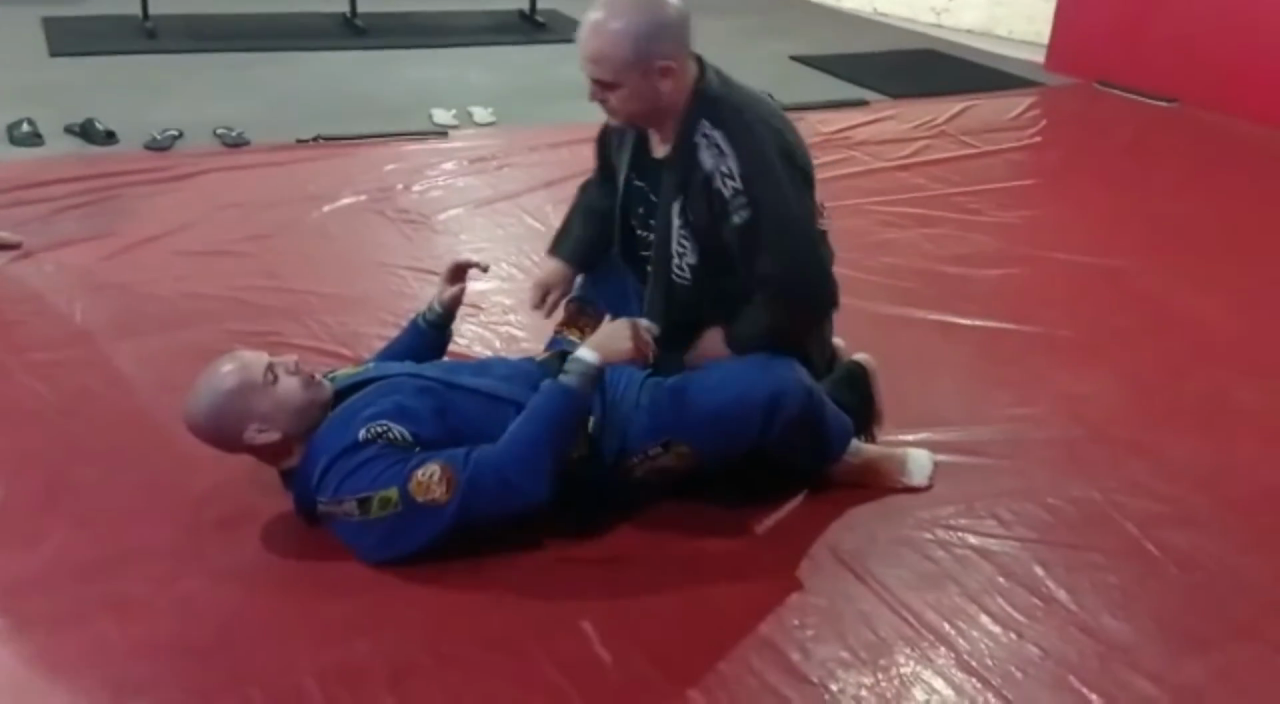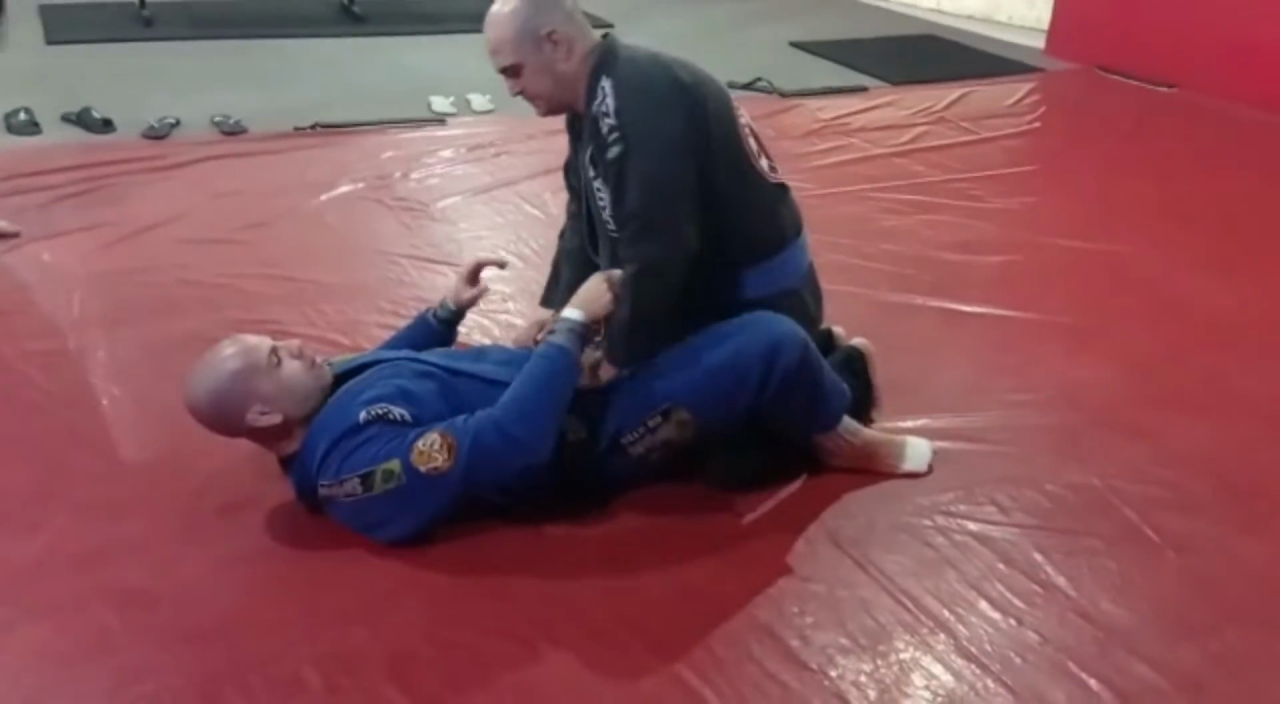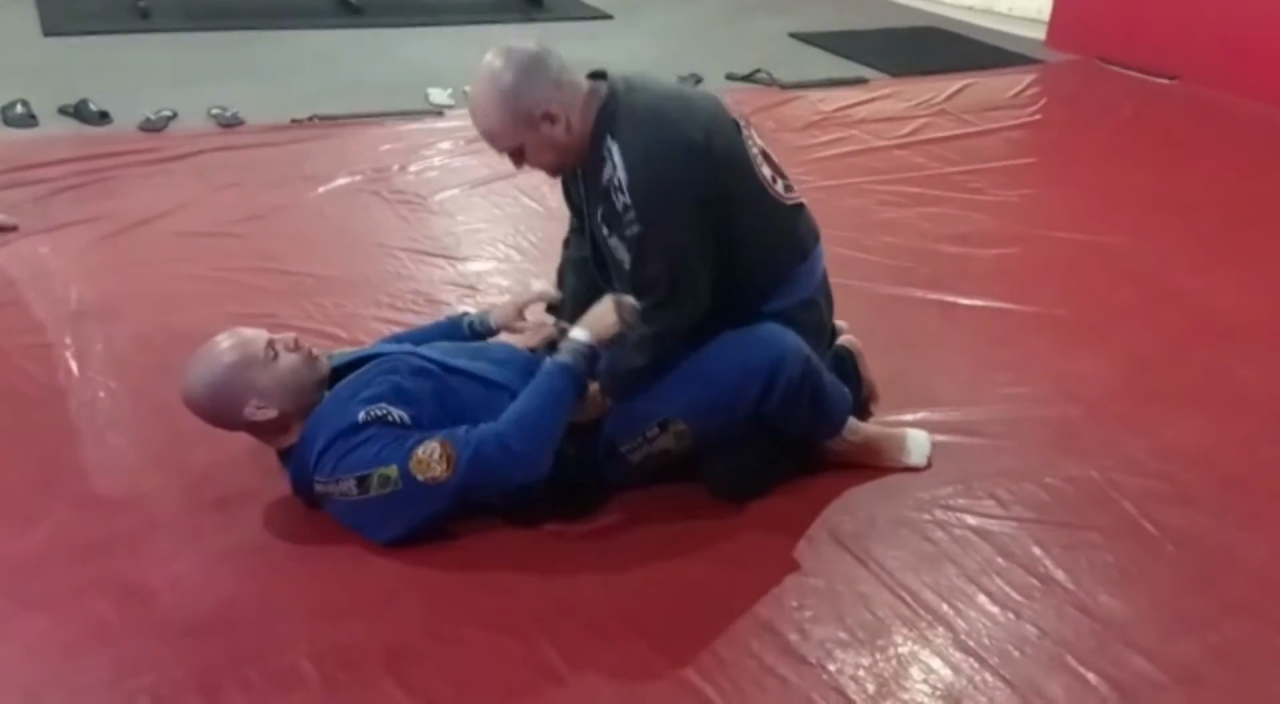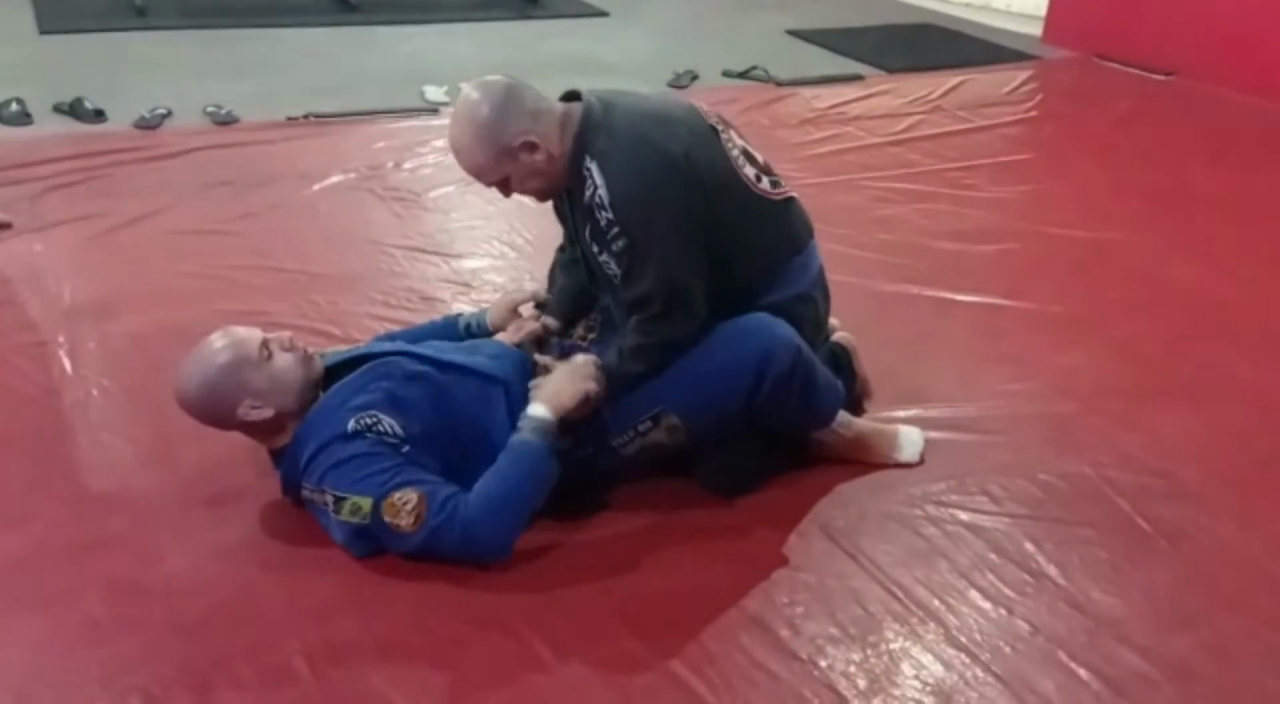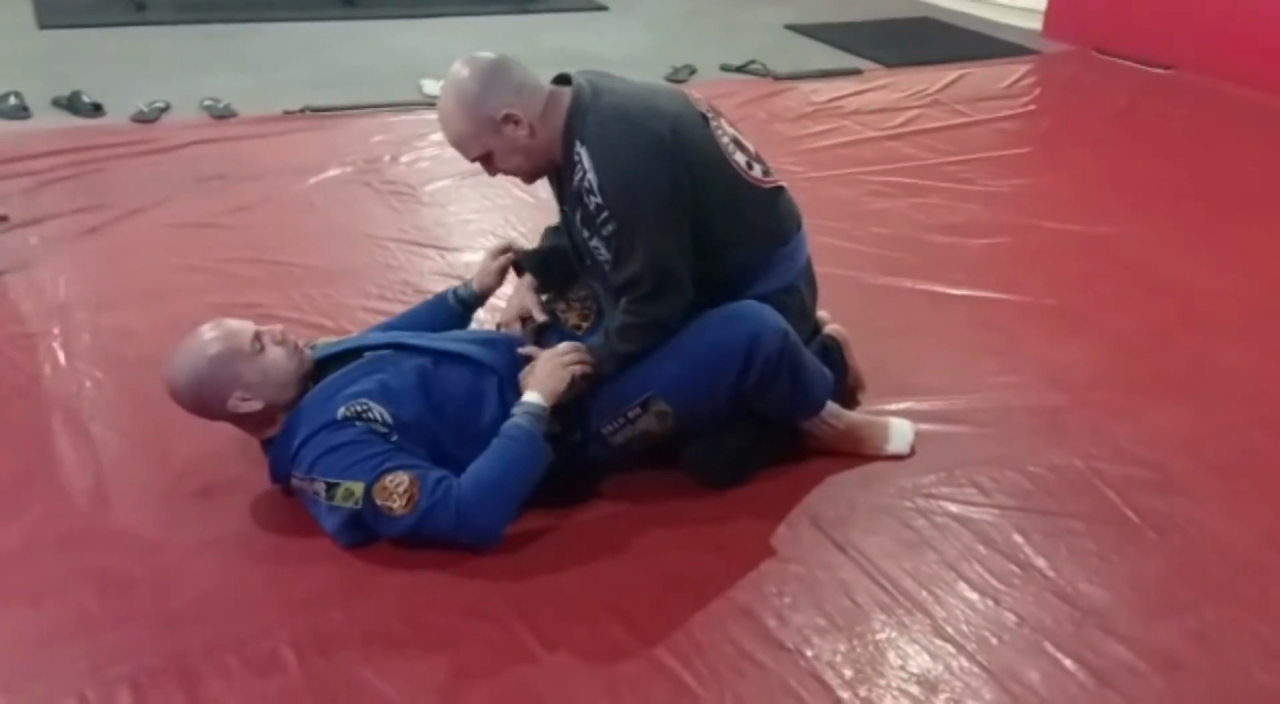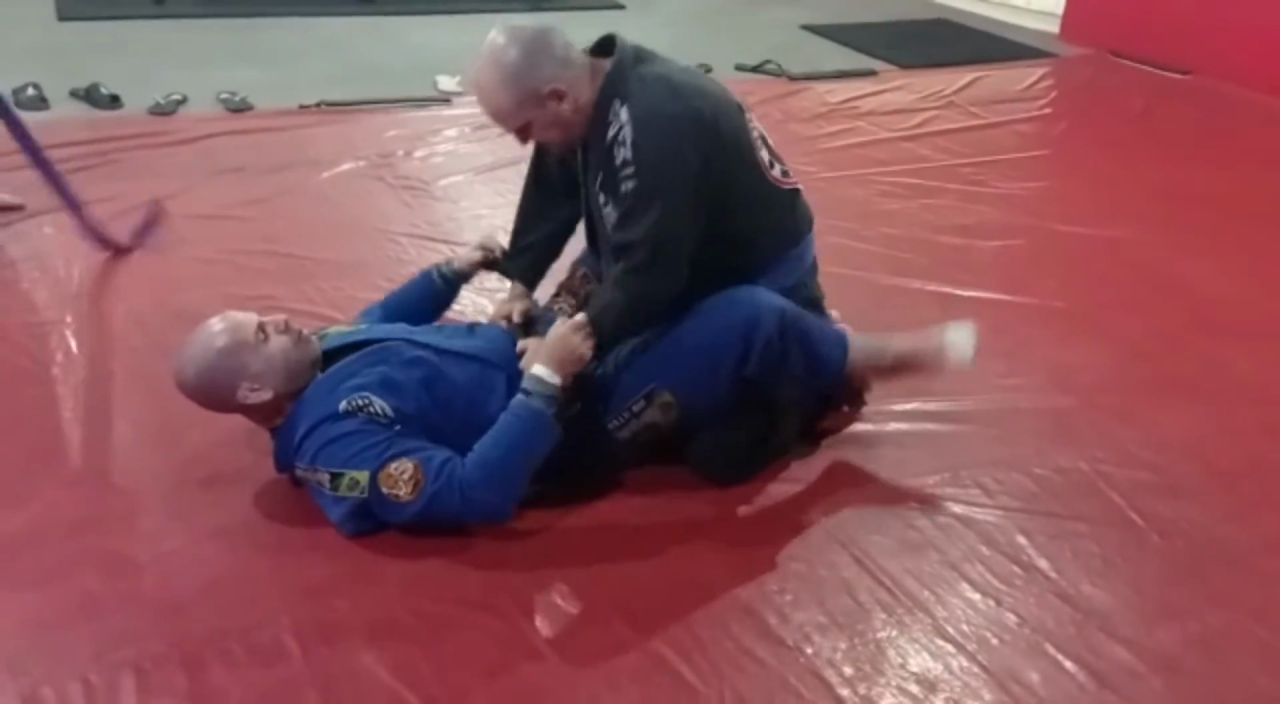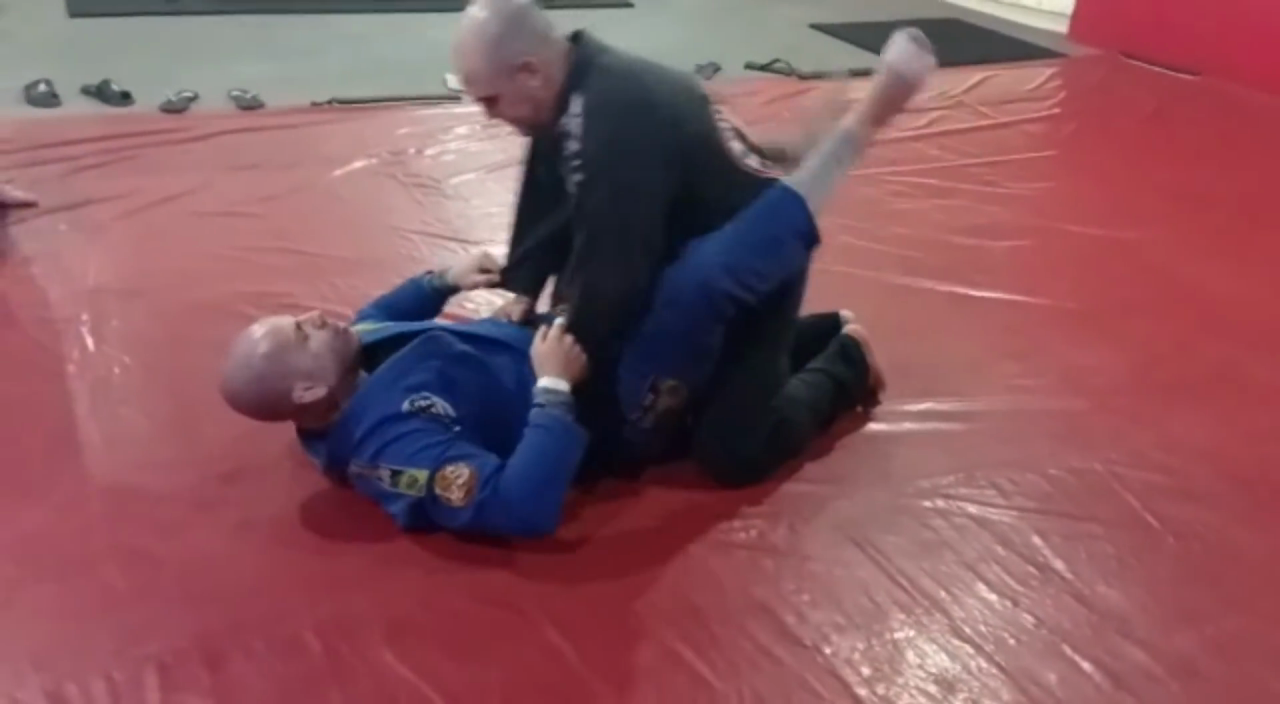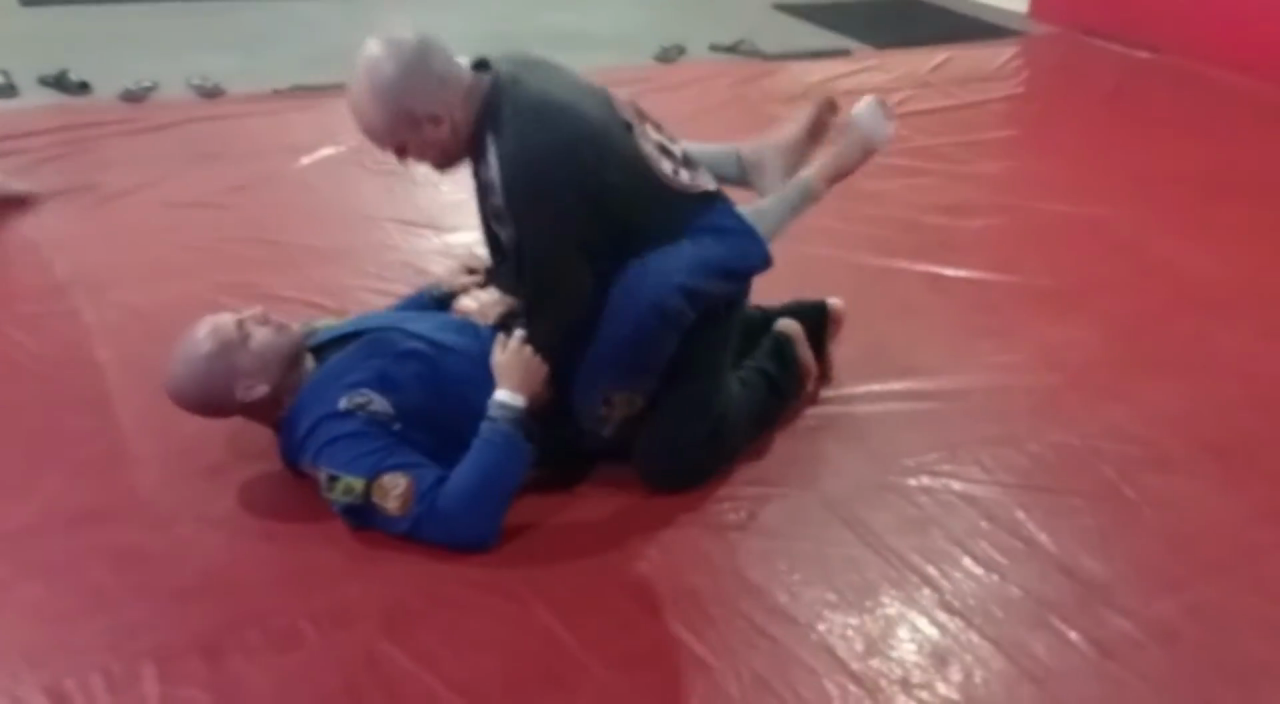
dt=0.5s
person 1, frame 1
left shoulder: (325, 408)
right shoulder: (356, 481)
right elbow: (510, 479)
left wrist: (437, 311)
right wrist: (593, 361)
left hip: (557, 374)
right hip: (596, 443)
right knee: (776, 384)
right ankle: (847, 460)
person 1, frame 2
left shoulder: (325, 404)
right shoulder: (359, 461)
right elbow: (513, 441)
left wrist: (446, 310)
right wrist: (574, 321)
left hip: (570, 378)
right hip: (592, 436)
right knee: (772, 342)
left ankle: (814, 364)
right ankle: (844, 441)
person 1, frame 3
left shoulder: (326, 387)
right shoulder: (354, 459)
left elbow: (401, 348)
right elbow: (512, 454)
left wrist: (487, 321)
right wrist: (582, 342)
left hip: (542, 372)
right hip: (588, 437)
right knee: (771, 354)
left ankle: (807, 348)
right ankle: (847, 437)
person 1, frame 4
left shoulder: (319, 385)
right shoulder: (341, 466)
left elbow: (396, 349)
right elbow: (483, 532)
left wrist: (481, 322)
right wrist: (545, 415)
left hip: (549, 375)
right hip: (581, 434)
right knee: (763, 346)
left ankle: (805, 358)
right ankle: (840, 433)
person 1, frame 5
left shoulder: (316, 375)
right shoulder: (333, 454)
left elbow: (389, 338)
right elbow: (473, 514)
left wrist: (470, 292)
right wrist: (538, 403)
left hip: (537, 359)
right hip: (570, 424)
right knee: (750, 332)
left ankle: (793, 352)
right ankle: (830, 424)
person 1, frame 6
left shoulder: (324, 360)
right shoulder: (337, 444)
left elbow: (388, 319)
right elbow: (479, 493)
left wrist: (452, 270)
right wrist: (545, 380)
left hip: (543, 348)
right hip: (581, 416)
right knee: (749, 318)
left ankle: (813, 351)
right ankle: (878, 355)
person 1, frame 7
left shoulder: (354, 363)
right shoulder: (398, 441)
left elbow: (365, 324)
right elbow: (524, 509)
left wrist: (444, 279)
right wrist: (554, 388)
left hip: (560, 348)
right knee: (704, 275)
left ankle: (821, 351)
right ankle: (860, 122)
person 1, frame 8
left shoulder: (311, 352)
right shoulder: (336, 435)
right elbow: (460, 520)
left wrist: (448, 291)
right wrist: (512, 403)
left hip: (525, 348)
left ankle: (783, 327)
person 2, frame 1
left shoulder: (748, 151)
right shoulder: (634, 113)
left elbow: (806, 292)
right elbow: (606, 189)
left wrist: (732, 344)
right wrist: (565, 257)
person 2, frame 2
left shoulder: (637, 102)
right shoulder: (596, 102)
left elbow: (658, 247)
right elbow: (587, 218)
left wrist: (618, 355)
right wrist: (557, 307)
left hip: (754, 295)
right hip: (700, 284)
person 2, frame 3
left shoulder: (649, 161)
right shoulder: (602, 112)
left elbow: (671, 305)
right elbow: (588, 238)
left wrist: (608, 388)
right wrist: (563, 325)
left hip: (772, 300)
right hip: (718, 282)
left knee: (734, 470)
left ankle: (838, 378)
right ankle: (817, 362)
person 2, frame 4
left shoulder: (631, 177)
right shoulder: (584, 123)
left elbow: (664, 318)
right elbow: (584, 244)
right wrist: (554, 319)
left hip: (769, 291)
right hip: (711, 276)
left knee: (723, 467)
left ankle: (829, 374)
person 2, frame 5
left shoulder: (620, 156)
right shoulder: (580, 104)
left elbow: (653, 299)
right elbow: (580, 226)
right wrist: (535, 277)
left hip: (759, 280)
right hip: (702, 265)
left knee: (714, 457)
left ankle: (823, 366)
right ankle: (795, 342)
person 2, frame 6
left shoulder: (657, 126)
right shoulder: (580, 95)
left elbow: (647, 277)
right elbow: (549, 197)
right wrist: (521, 285)
left hip: (759, 280)
right hip: (691, 270)
person 2, frame 7
left shoulder: (615, 118)
right shoulder: (577, 84)
left elbow: (610, 265)
right elbow: (547, 204)
right wrist: (524, 292)
right hip: (685, 254)
left knee: (733, 454)
left ankle: (840, 367)
person 2, frame 8
left shoulder: (531, 159)
right shoulder: (503, 87)
left elbow: (556, 300)
right wrist: (505, 292)
left hip: (696, 257)
right hip: (641, 247)
left knee: (672, 458)
left ankle: (781, 360)
